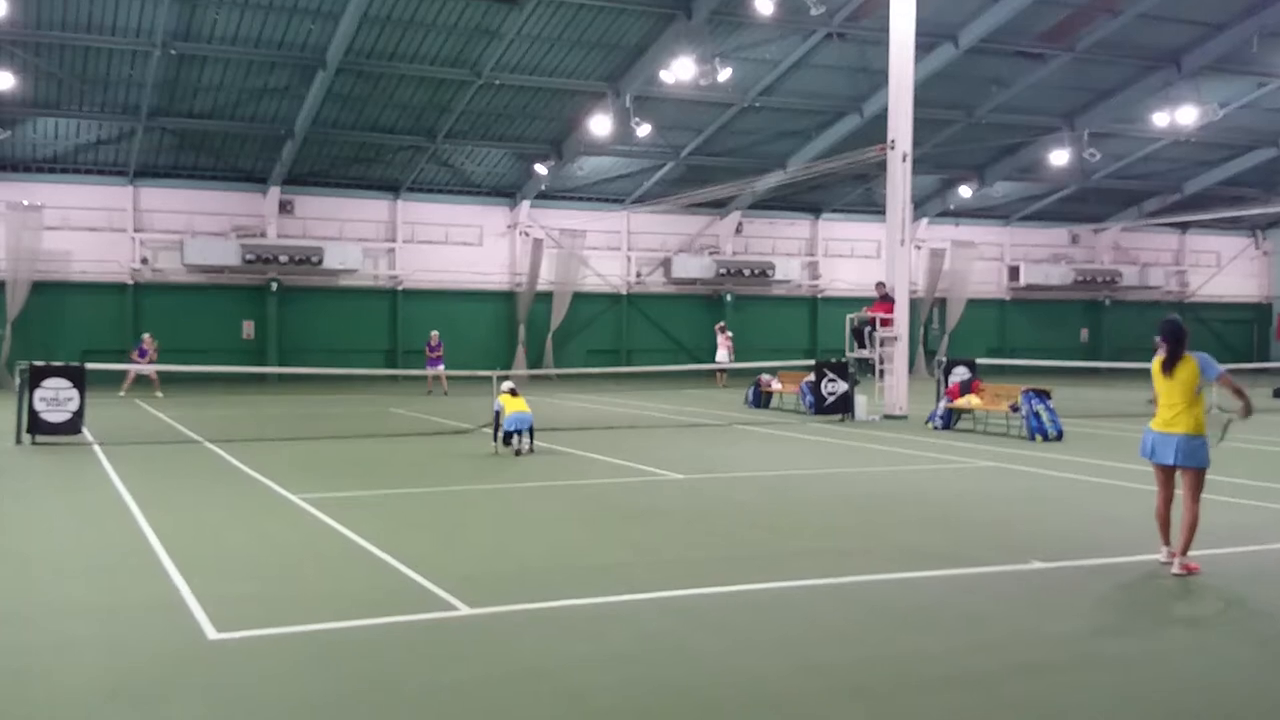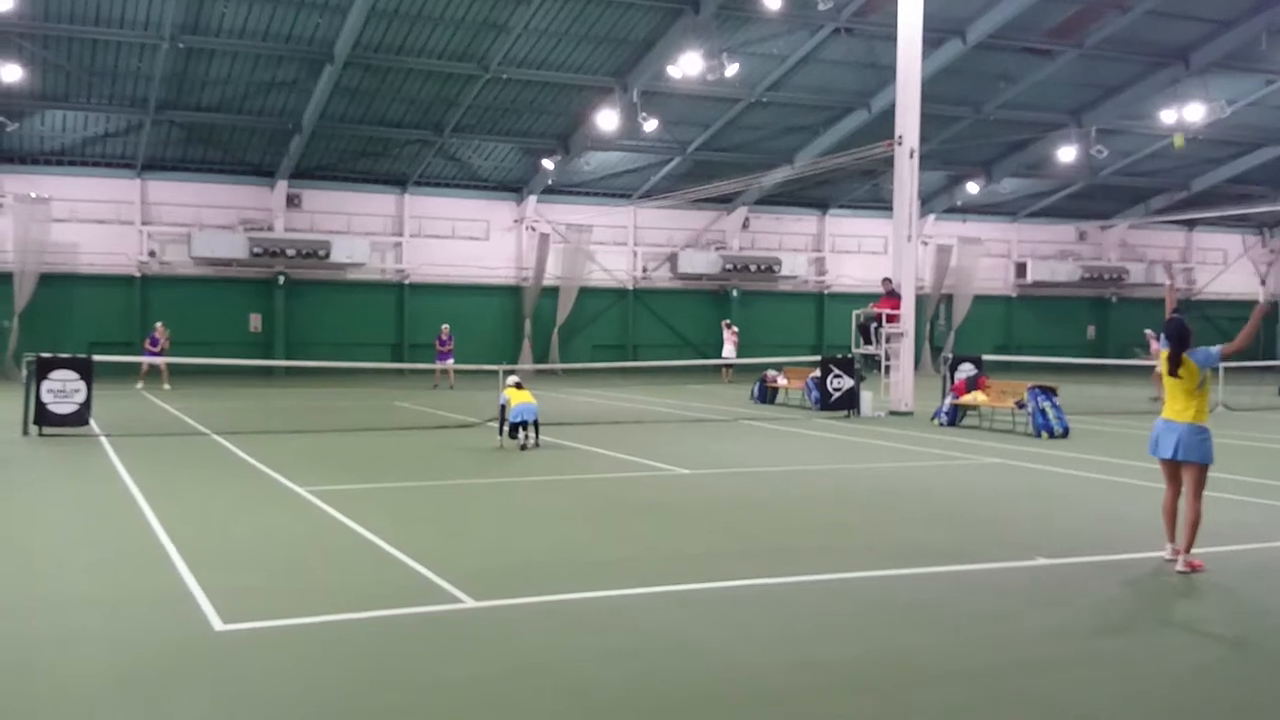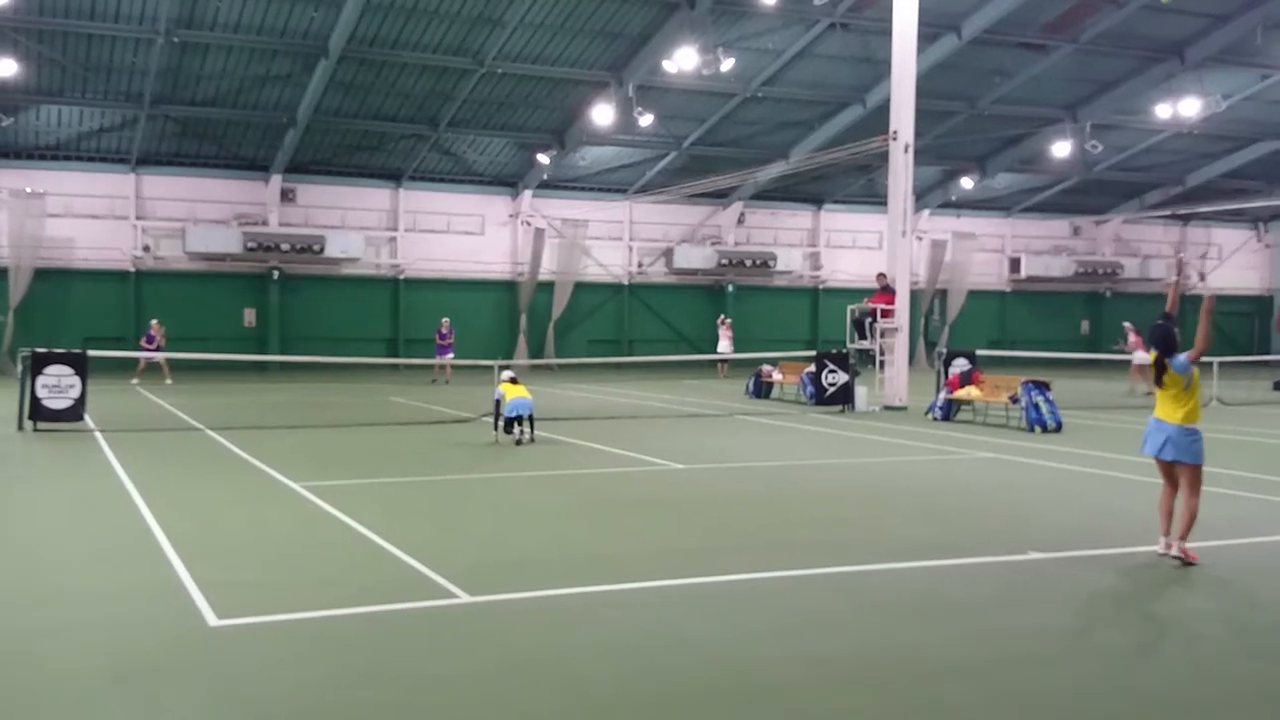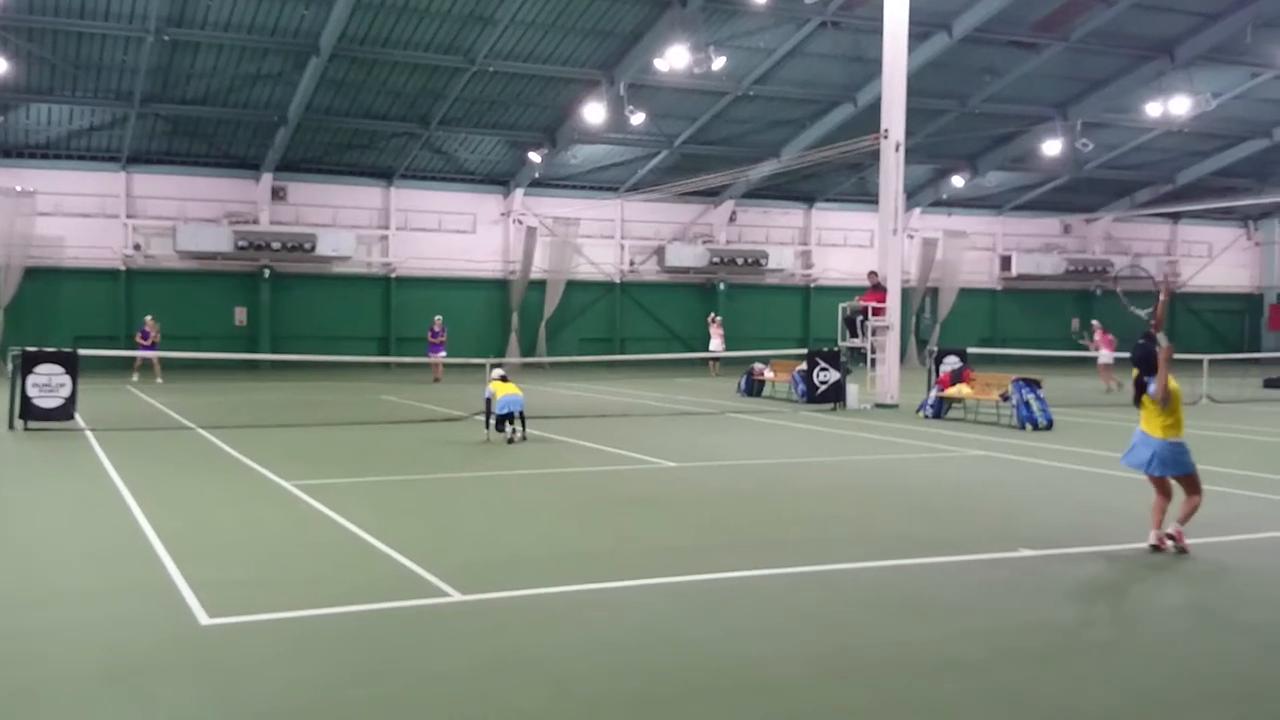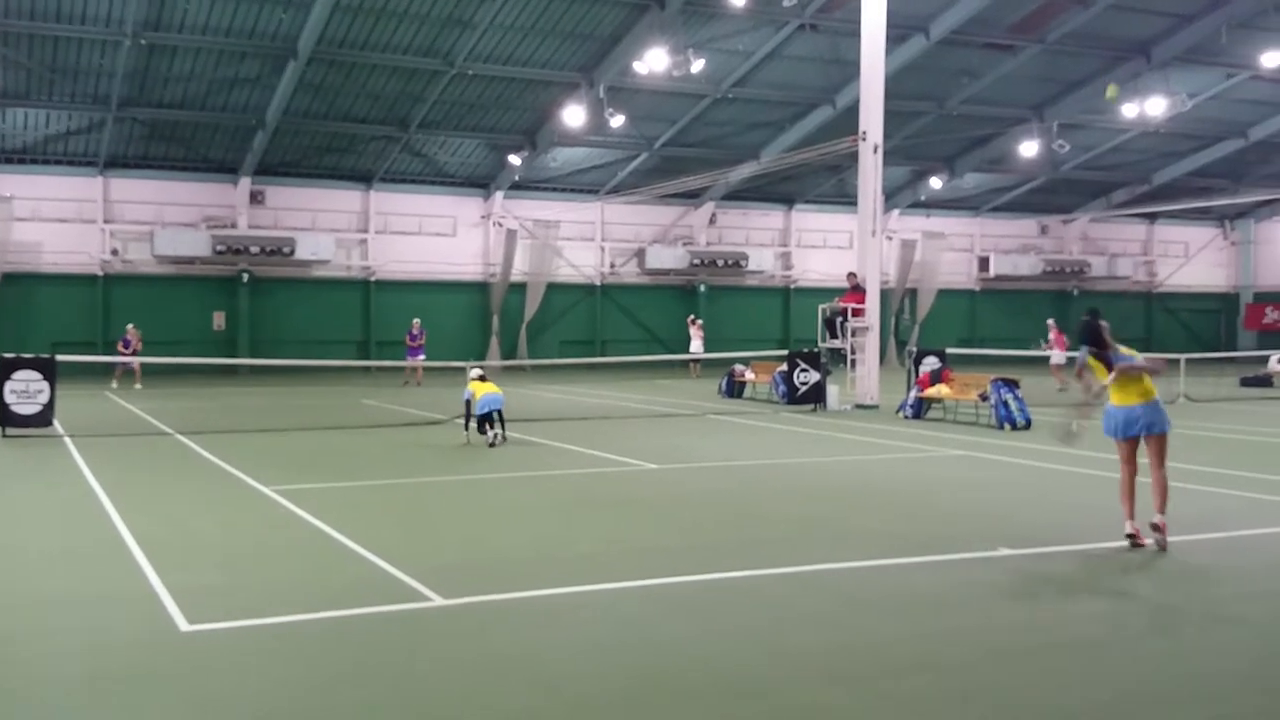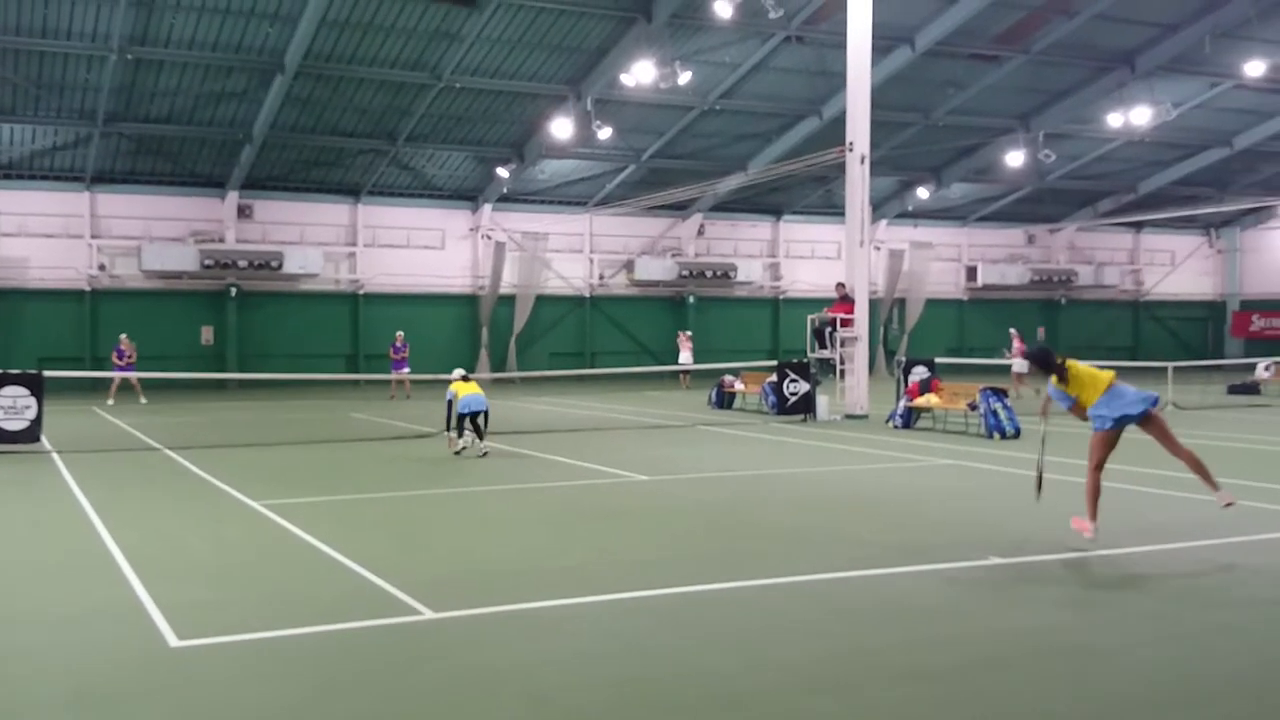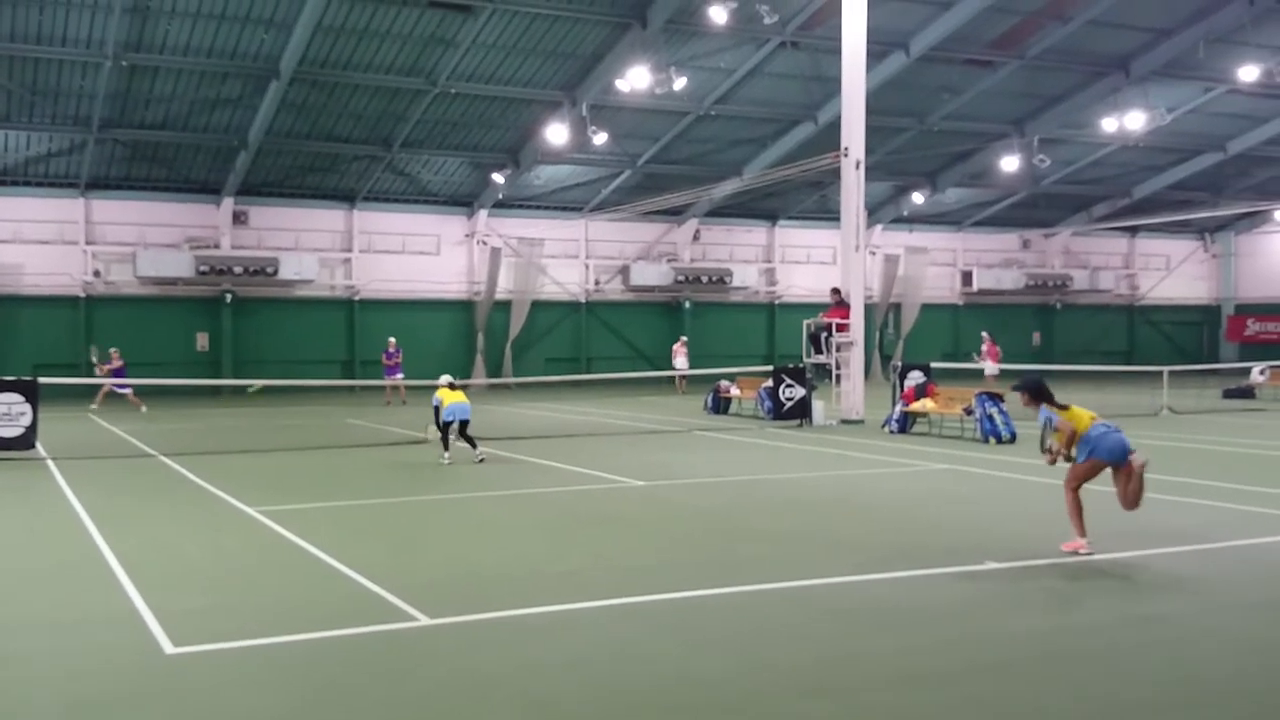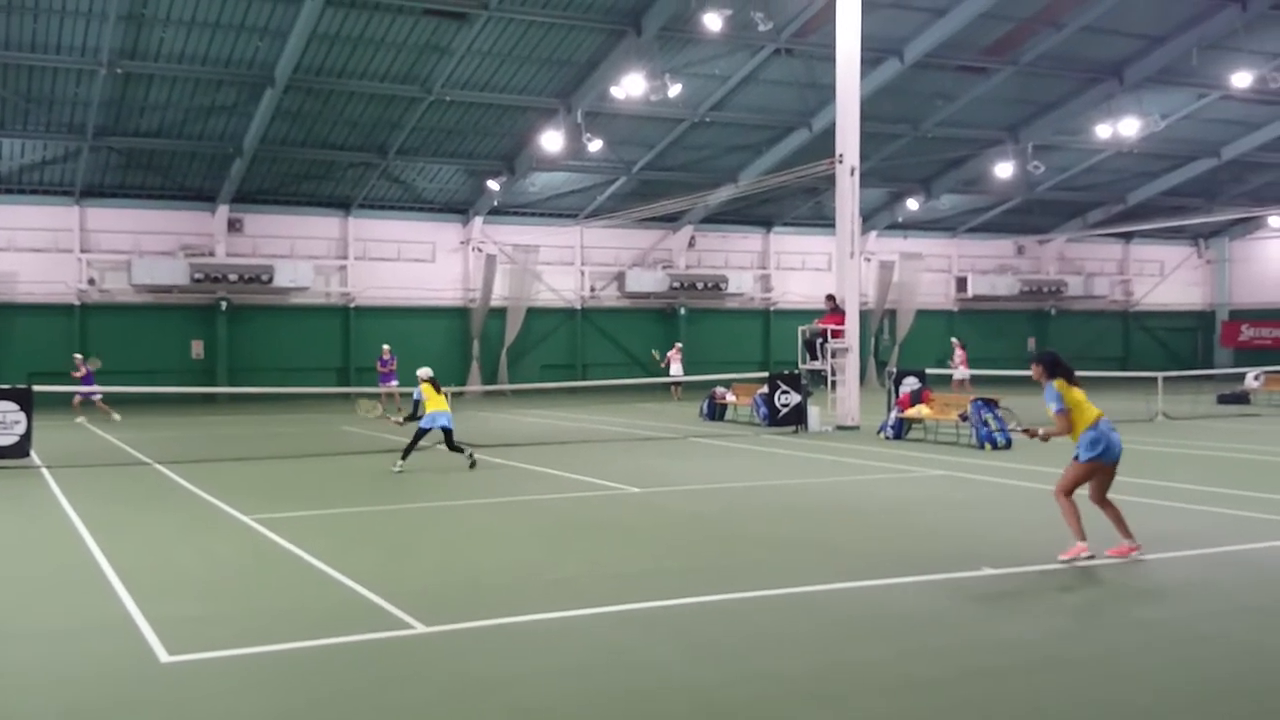
dt=0.3s
person 1, frame 1
left shoulder: (1157, 364)
right shoulder: (1198, 362)
right elbow: (1231, 385)
right wrist: (1246, 402)
left hip: (1159, 435)
right hip: (1188, 440)
left knee: (1164, 496)
right knee: (1191, 501)
left ankle: (1166, 549)
right ankle: (1181, 560)
person 1, frame 2
left shoulder: (1165, 353)
right shoulder: (1199, 358)
left elbow: (1169, 318)
right elbow: (1239, 344)
left wrist: (1169, 285)
right wrist: (1258, 313)
left hip: (1165, 429)
right hip: (1191, 434)
left knee: (1172, 491)
right knee: (1193, 498)
left ankle: (1170, 547)
right ankle: (1184, 557)
person 1, frame 3
left shoulder: (1156, 357)
right shoulder: (1179, 365)
left elbow: (1168, 314)
right elbow: (1201, 349)
left wrist: (1177, 281)
right wrist: (1206, 312)
left hip: (1159, 430)
right hip: (1183, 434)
left knee: (1170, 487)
right knee: (1191, 494)
left ankle: (1165, 539)
right ankle: (1179, 545)
person 1, frame 4
left shoulder: (1141, 373)
right shoulder: (1154, 385)
left elbow: (1154, 332)
right elbow: (1162, 397)
left wrist: (1163, 299)
right wrist: (1165, 366)
left hip: (1144, 444)
right hip: (1167, 447)
left knee: (1163, 495)
right knee: (1194, 494)
left ankle: (1156, 533)
right ankle: (1176, 528)
person 1, frame 5
left shoulder: (1089, 355)
right shoulder: (1121, 355)
left elbow: (1080, 365)
right elbow: (1155, 370)
left hip: (1120, 414)
right hip: (1148, 412)
left knee: (1128, 471)
right knee: (1157, 470)
left ankle: (1129, 526)
right ankle: (1159, 521)
person 1, frame 6
left shoulder: (1054, 386)
right shoulder: (1067, 365)
left elbow: (1082, 416)
right wrist: (1046, 401)
left hip: (1108, 410)
right hip: (1128, 396)
left knee: (1094, 468)
right knee: (1177, 447)
left ankle: (1089, 524)
right ankle: (1219, 492)
person 1, frame 7
left shoulder: (1045, 411)
right shoulder: (1053, 406)
left elbow: (1070, 430)
right elbow: (1068, 430)
left wrist: (1060, 453)
right wrist: (1058, 453)
left hip: (1099, 443)
right hip: (1116, 438)
left knee: (1071, 486)
right knee: (1130, 503)
left ankle: (1081, 541)
person 1, frame 8
left shoulder: (1052, 390)
right shoulder: (1066, 385)
left elbow: (1064, 427)
left wrist: (1041, 432)
right wrist: (1043, 432)
left hip: (1096, 442)
right hip: (1109, 438)
left knee: (1062, 492)
right knee: (1098, 497)
left ankle: (1081, 545)
right ankle: (1130, 544)
